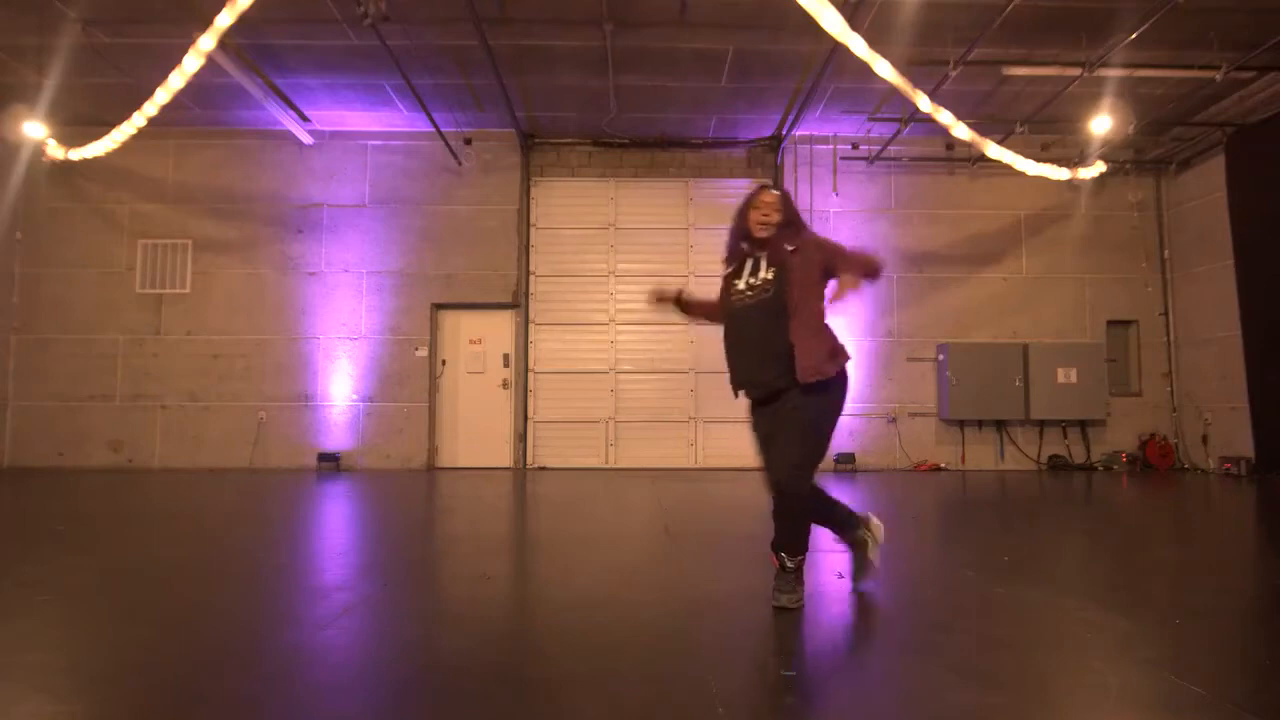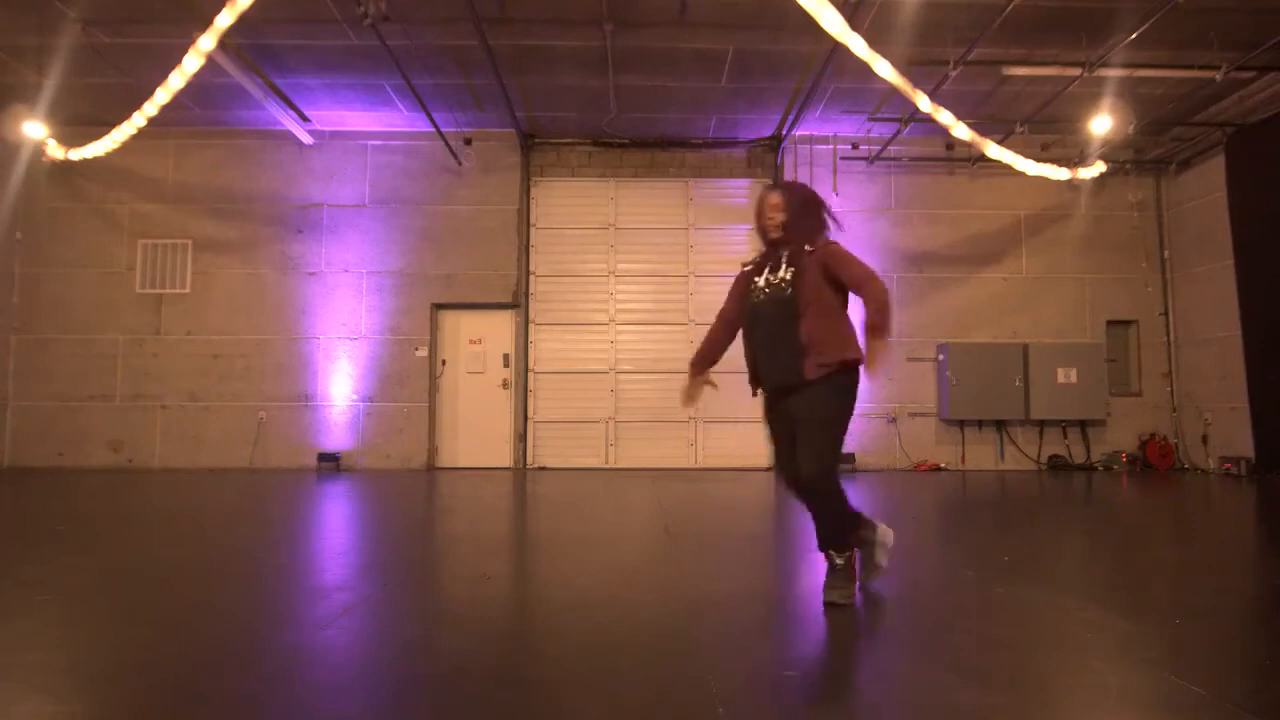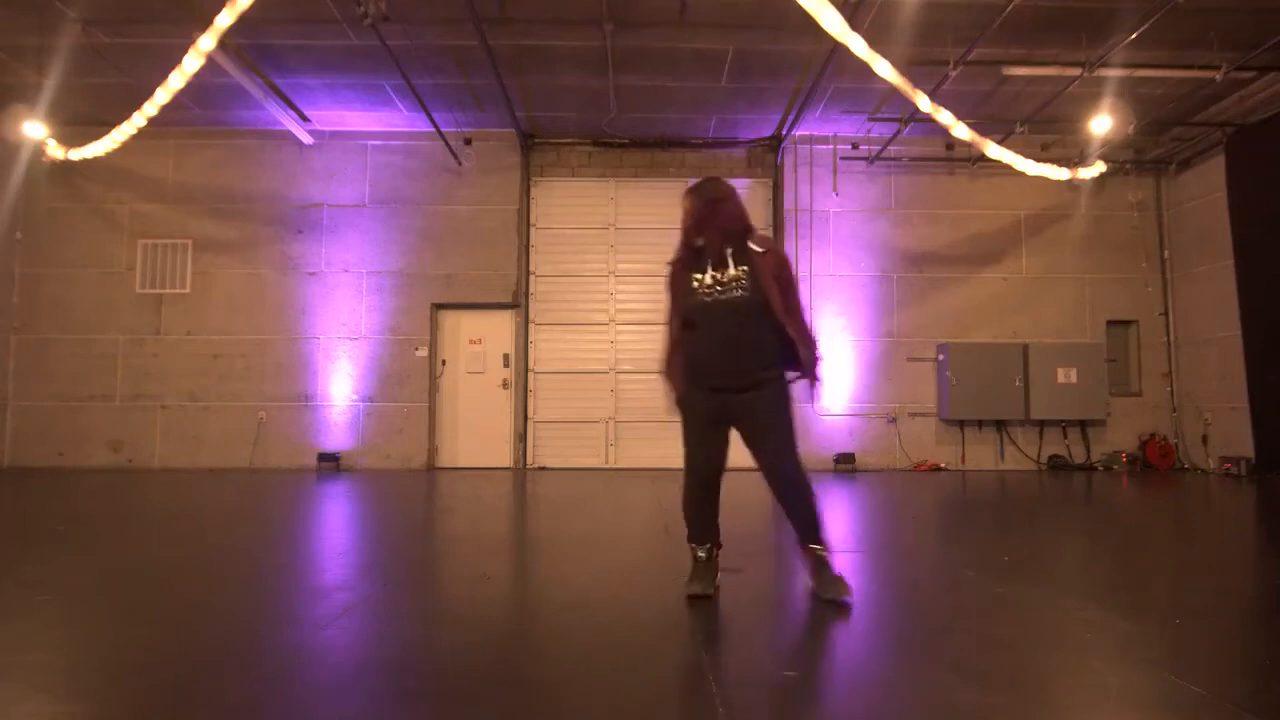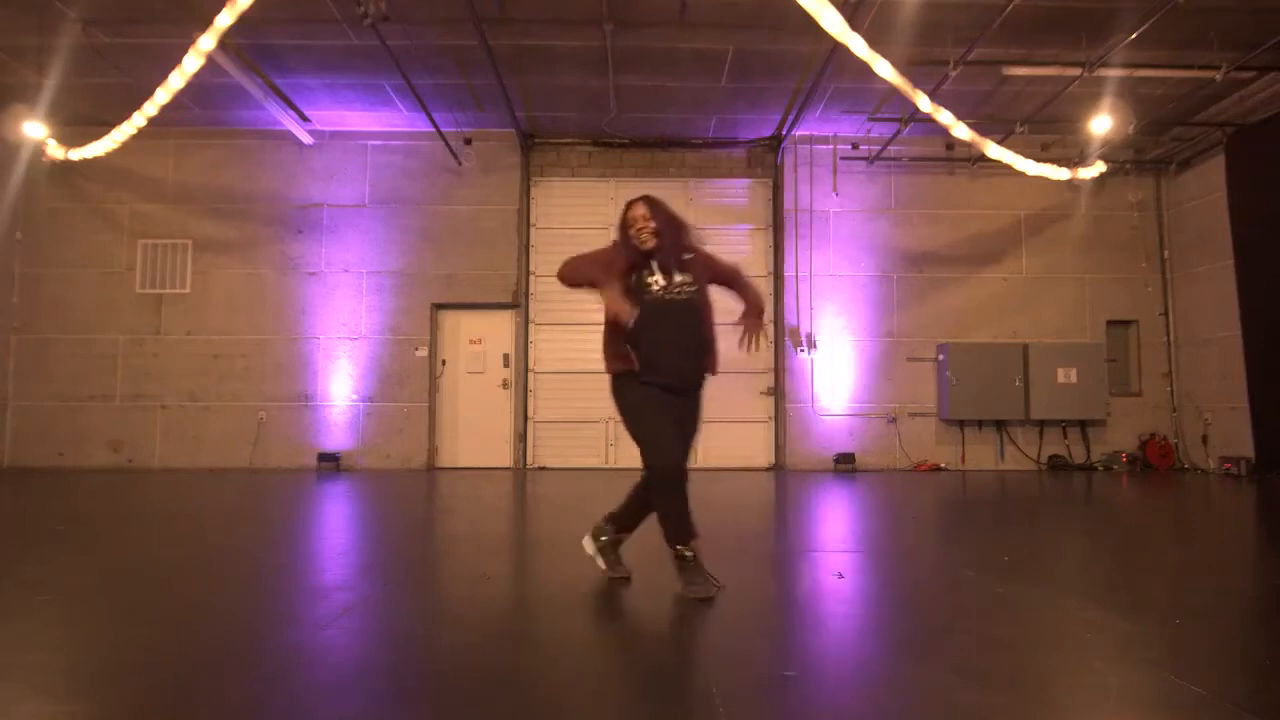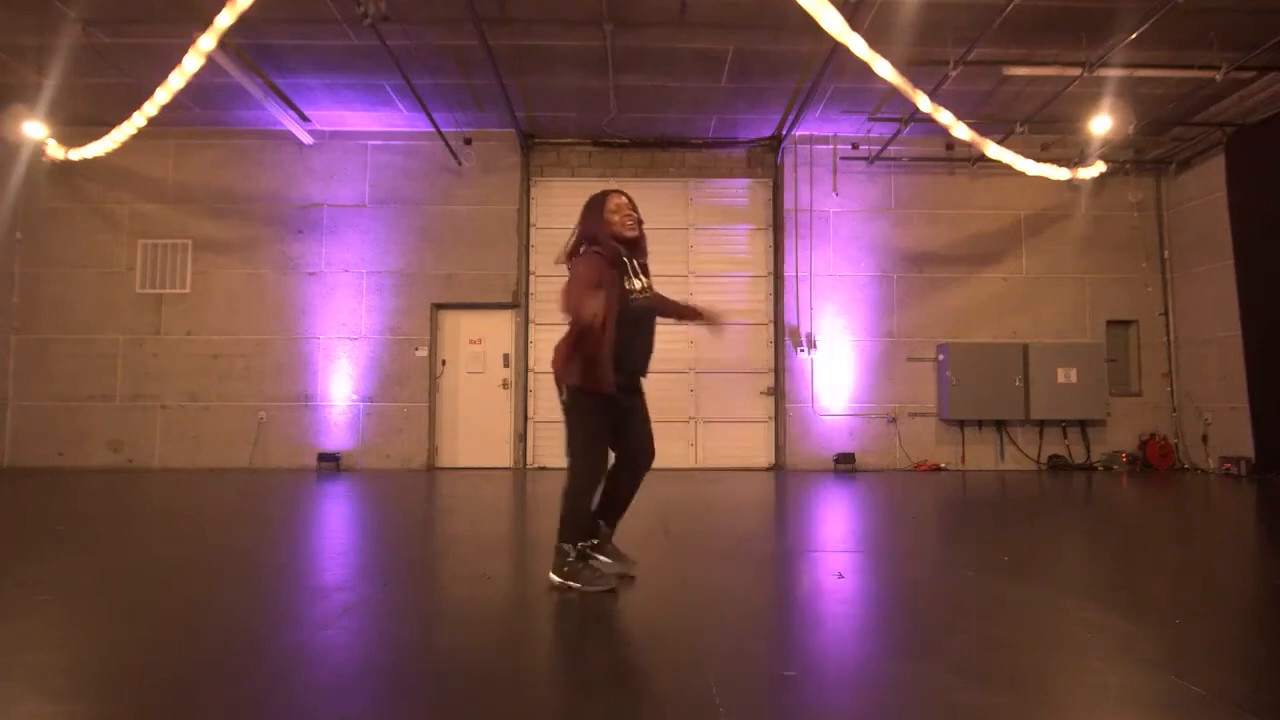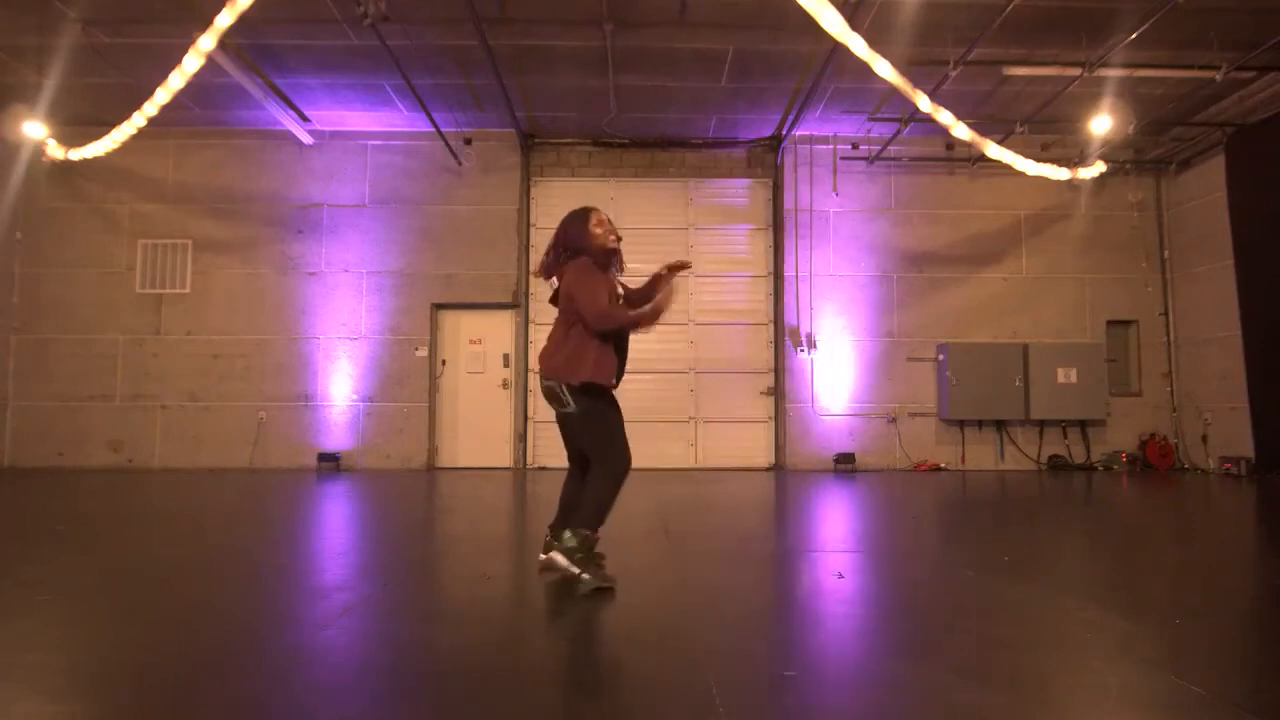
dt=0.4s
person 1, frame 1
left shoulder: (804, 251)
right shoulder: (735, 268)
left elbow: (867, 265)
right elbow: (721, 312)
left wrist: (851, 271)
right wrist: (679, 300)
left hip: (809, 387)
right hip: (763, 396)
left knee: (789, 479)
right knee: (785, 484)
left ankle: (789, 570)
right ankle: (858, 528)
person 1, frame 2
left shoulder: (823, 254)
right shoulder: (754, 270)
left elbow: (872, 287)
right elbow: (727, 320)
left wrist: (875, 331)
right wrist: (699, 366)
left hip: (825, 381)
right hip: (779, 390)
left knee: (814, 473)
right knee: (793, 475)
left ankle: (842, 563)
right ankle: (867, 534)
person 1, frame 3
left shoulder: (764, 254)
right shoulder: (683, 266)
left elbow: (792, 309)
right elbow: (677, 325)
left wrist: (810, 358)
right wrist: (672, 375)
left hip: (762, 386)
right hip: (701, 391)
left knee: (785, 472)
right knee: (701, 474)
left ankle: (817, 559)
right ankle: (703, 561)
person 1, frame 4
left shoulder: (692, 260)
right shoulder: (621, 262)
left elbow: (734, 276)
right elbow: (569, 271)
left wrist: (753, 307)
right wrist: (606, 287)
left hip: (685, 388)
right hip: (640, 385)
left knee: (669, 472)
right knee: (666, 467)
left ankle: (606, 535)
right ankle: (687, 559)
person 1, frame 5
left shoulder: (635, 264)
right shoulder: (594, 261)
left elbow: (653, 303)
right elbow: (575, 297)
left wrist: (695, 313)
right wrist: (588, 306)
left hip: (624, 379)
right hip: (587, 378)
left knee: (639, 457)
right knee: (587, 466)
left ankle: (597, 537)
right ankle: (569, 560)
person 1, frame 6
left shoulder: (598, 273)
right shoulder: (581, 271)
left elbow: (629, 302)
right elbow: (604, 319)
left wrist: (661, 277)
right wrist: (656, 309)
left hip: (582, 382)
right hip: (576, 382)
left knee: (585, 464)
right knee: (613, 462)
left ankle: (559, 542)
right ankle: (577, 544)
